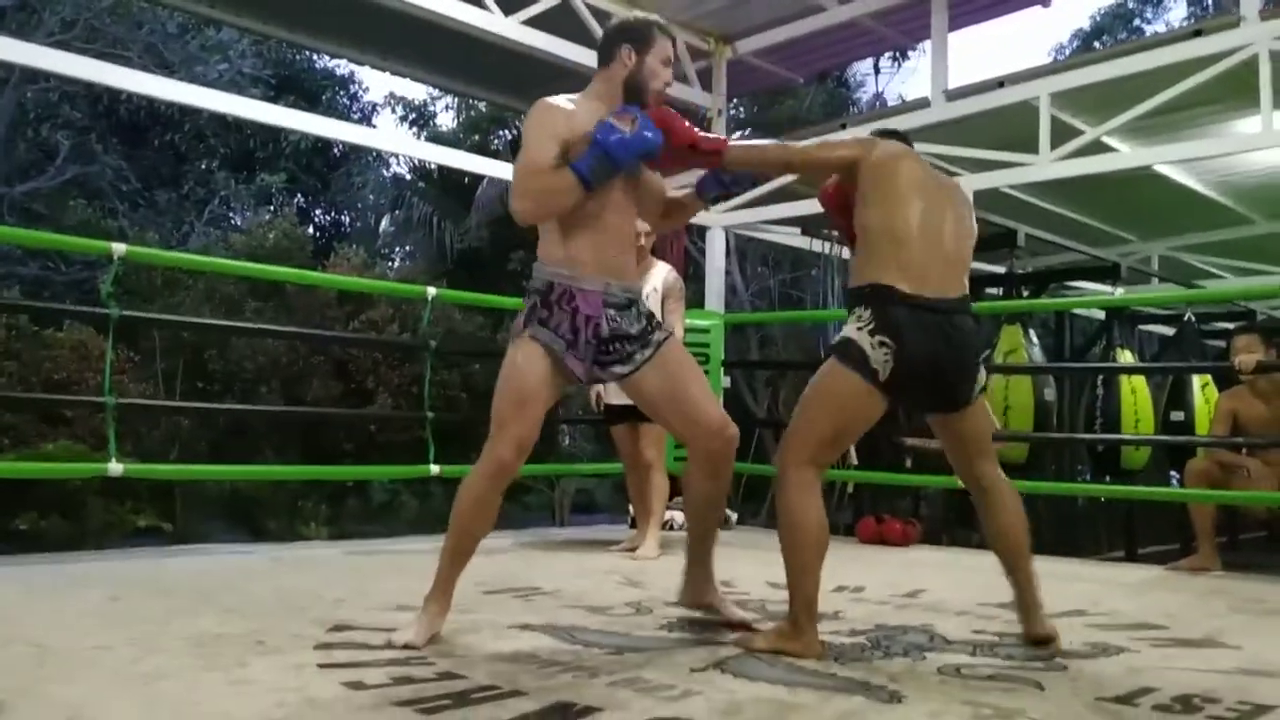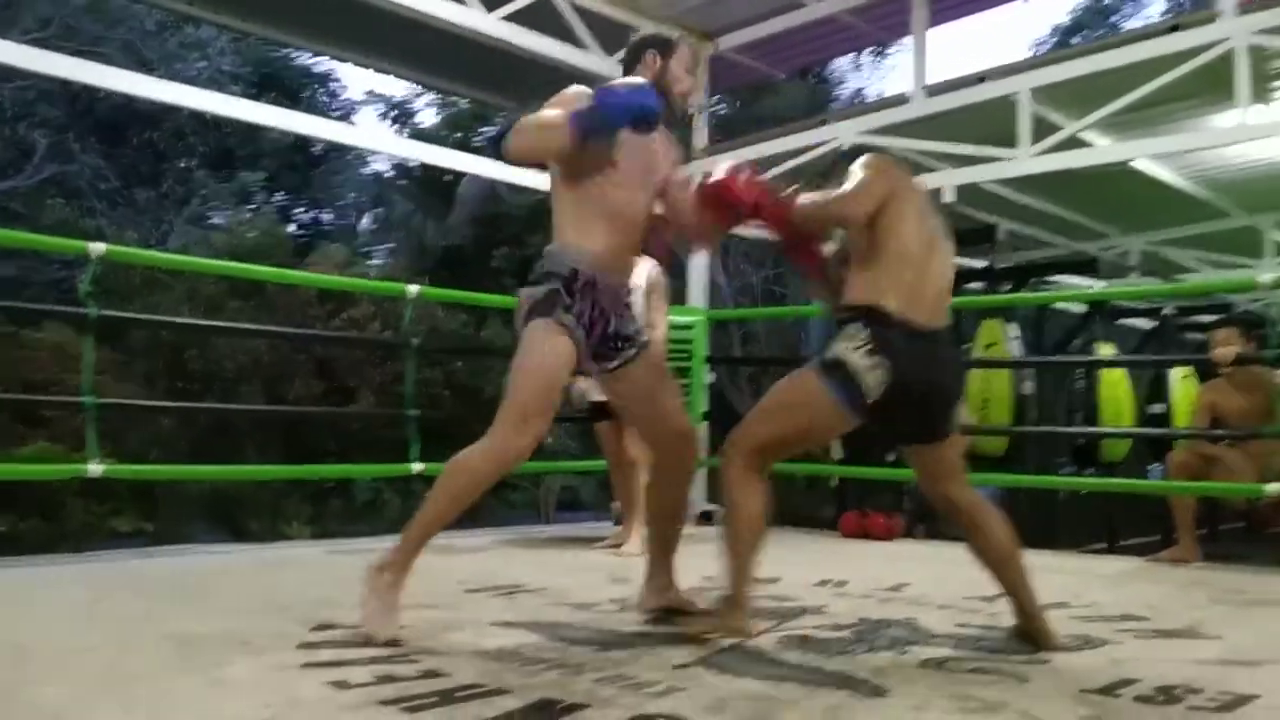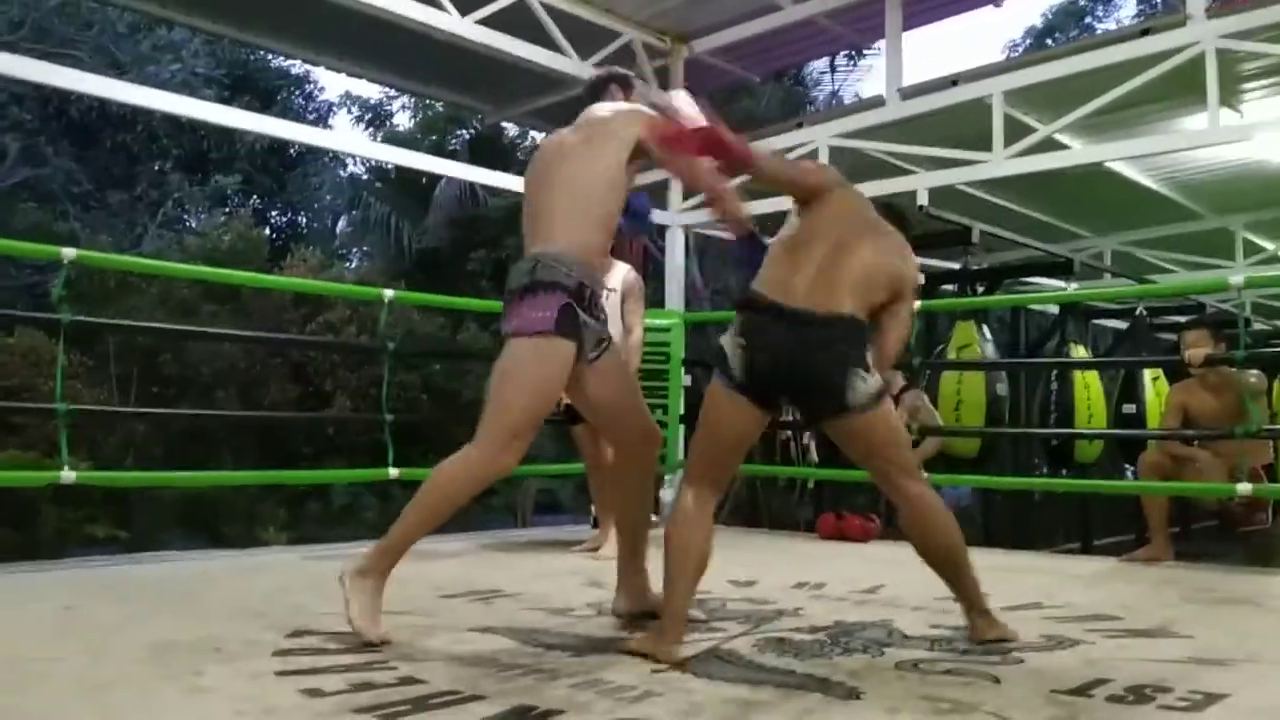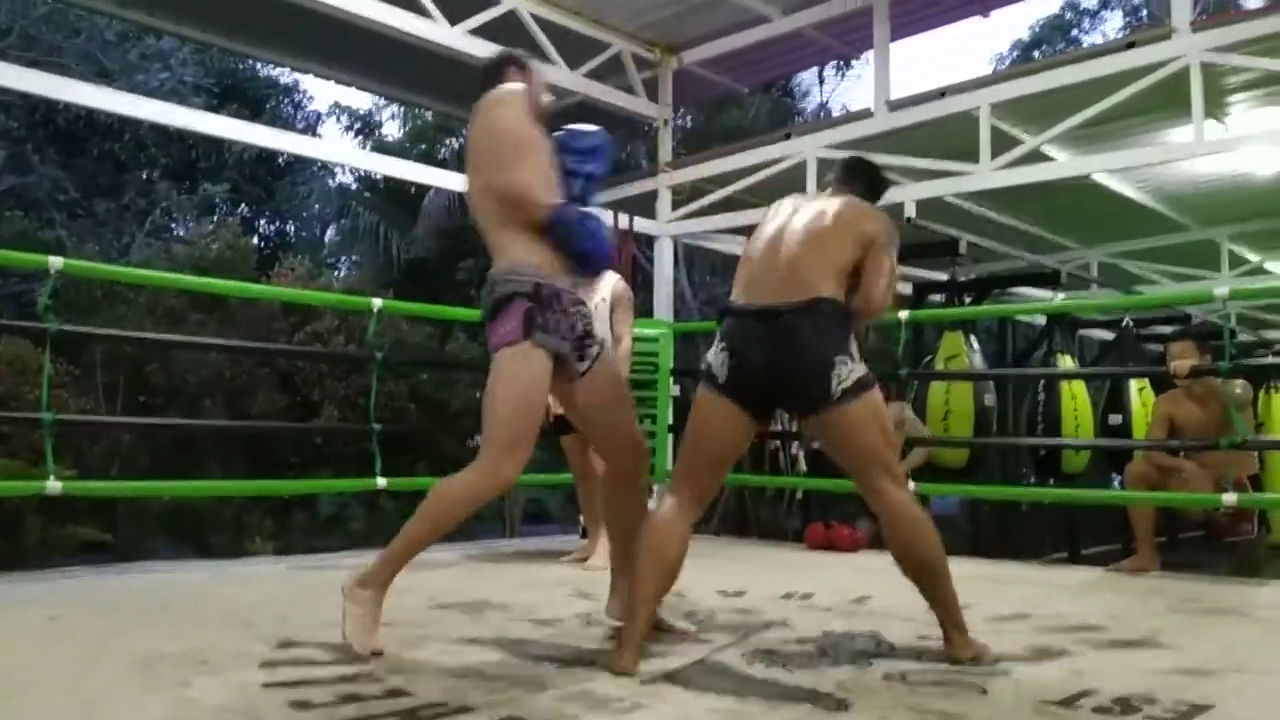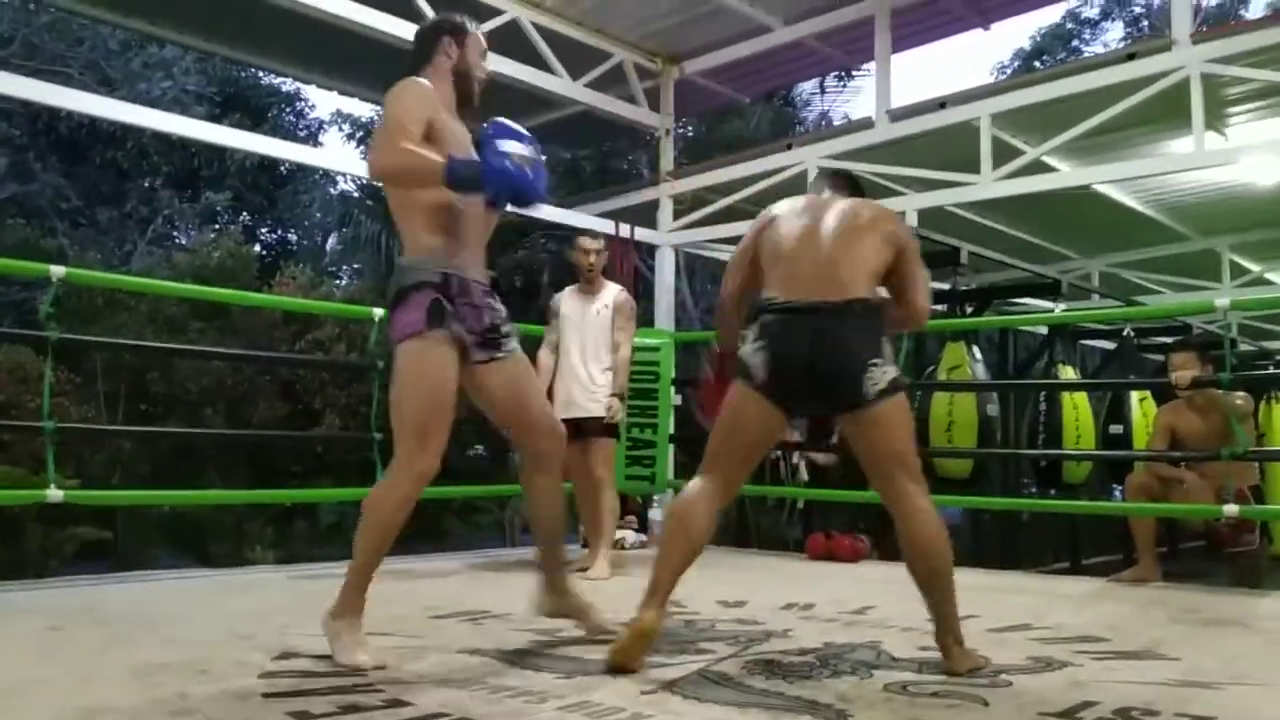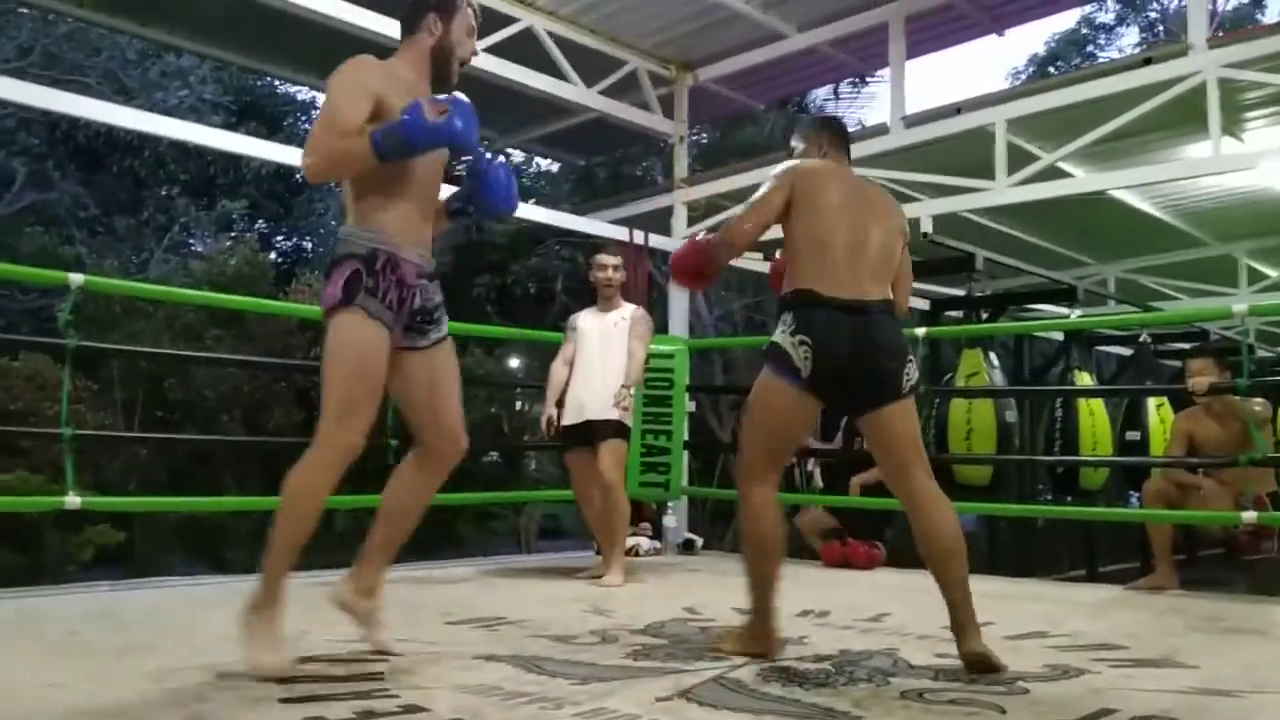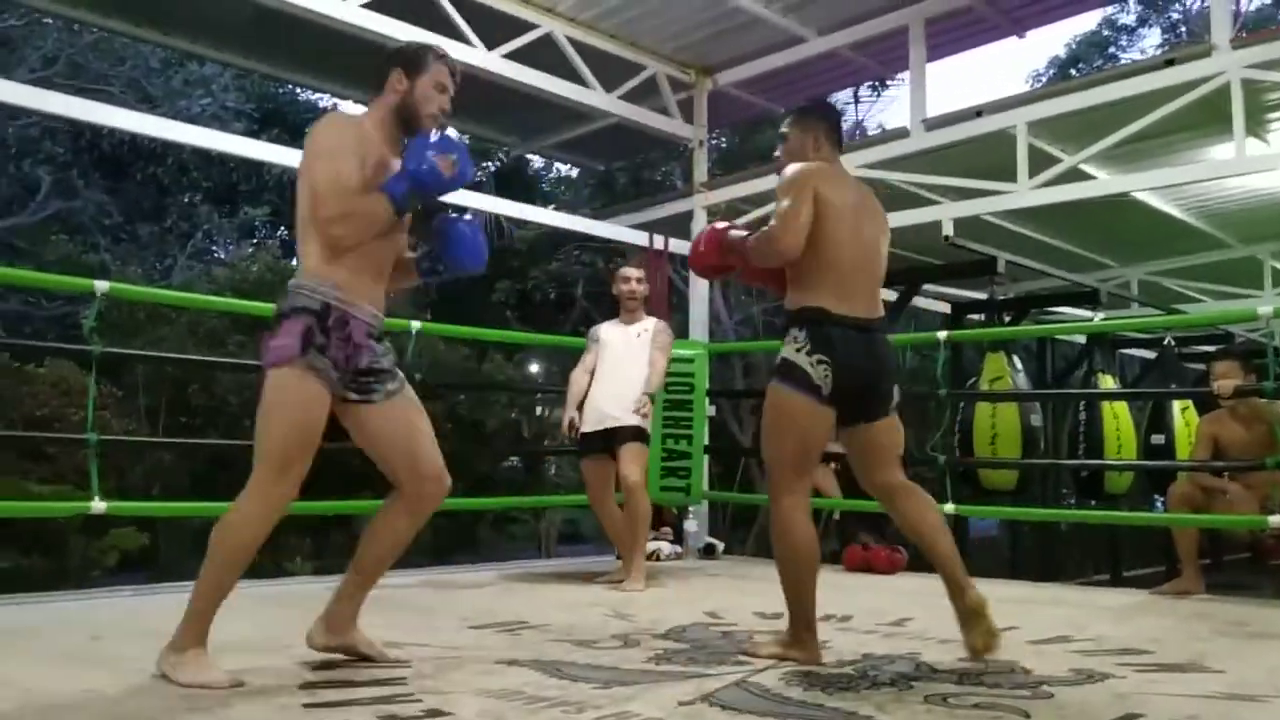
dt=0.2s
person 1, frame 1
left shoulder: (634, 127)
right shoulder: (555, 115)
left elbow: (665, 215)
right elbow: (525, 204)
left wrist: (709, 188)
right wrist: (598, 162)
left hip: (628, 313)
right hip: (559, 305)
left knee: (717, 437)
right knee: (503, 455)
left ankle: (699, 581)
right ankle: (437, 601)
person 1, frame 2
left shoulder: (659, 149)
right shoulder: (585, 102)
left elbow: (696, 230)
right elbow: (520, 142)
right wrist: (592, 119)
left hip: (615, 308)
right hip: (566, 290)
left knee: (679, 441)
right knee: (512, 441)
left ankle: (659, 583)
right ankle: (390, 571)
person 1, frame 3
left shoulder: (555, 147)
right shoulder: (624, 117)
right elbow: (701, 174)
left wrist: (616, 219)
left hip: (577, 303)
right hip: (556, 295)
left knee: (642, 442)
right knee: (496, 453)
left ankle: (632, 587)
right ankle: (371, 570)
person 1, frame 4
left shoulder: (525, 147)
right shoulder: (503, 101)
right elbow: (505, 180)
left wrist: (574, 198)
right wrist: (572, 224)
left hip: (564, 310)
right hip: (530, 303)
left knee: (629, 452)
right knee: (499, 467)
left ankle: (628, 593)
right ankle: (371, 584)
person 1, frame 5
left shoulder: (453, 125)
right shoulder: (415, 93)
right elbow: (384, 160)
left wrist: (500, 181)
right wrist: (476, 174)
left hip: (477, 301)
right hip: (432, 293)
left knee: (546, 442)
right knee: (417, 465)
left ankle: (556, 586)
right ankle: (346, 611)
person 1, frame 6
left shoulder: (432, 108)
right shoulder: (368, 75)
right elbow: (320, 158)
left wrist: (468, 199)
right wrist: (406, 138)
left hip: (418, 286)
right hip: (368, 273)
left knee: (445, 444)
right knee: (341, 441)
left ankle: (361, 584)
right ankle: (266, 602)
person 1, frame 7
left shoulder: (399, 161)
right shoulder: (340, 132)
right elbow: (340, 232)
left wrist: (435, 255)
right wrist: (414, 186)
left hip: (367, 344)
right hip: (316, 327)
left knee: (429, 484)
right knee: (272, 492)
left ankle: (338, 621)
right ankle: (185, 643)
person 2, frame 1
left shoulder: (872, 153)
right shoulder: (956, 197)
left elbow: (789, 156)
left wrist: (700, 144)
left hip: (887, 326)
right hip: (957, 331)
left knee: (796, 464)
right knee: (983, 473)
left ankle: (800, 628)
right ankle: (1031, 612)
person 2, frame 2
left shoulder: (878, 171)
right shoulder: (933, 228)
left elbow: (846, 209)
left wrist: (769, 203)
right wrist: (804, 249)
left hip: (874, 349)
right hip: (936, 361)
left knee: (742, 458)
right knee: (954, 495)
left ankle: (735, 607)
right ankle: (1032, 619)
person 2, frame 3
left shoulder: (830, 189)
right shoulder: (903, 264)
left elbow: (784, 172)
right elbow: (884, 356)
left hip: (763, 341)
right hip: (835, 348)
left knee: (700, 487)
right knee: (907, 484)
left ankle: (668, 631)
right ankle: (980, 616)
person 2, frame 4
left shoulder: (785, 207)
right shoulder: (873, 223)
right elbow: (873, 304)
left hip: (741, 338)
right hip: (815, 337)
left knee: (683, 497)
right knee: (889, 490)
left ankle: (629, 641)
right ankle: (956, 636)
person 2, frame 5
left shoulder: (776, 213)
right shoulder: (888, 222)
left elbow: (730, 296)
right elbow: (916, 312)
left wrist: (721, 360)
left hip: (778, 337)
right hip: (853, 341)
left knee: (712, 481)
right knee: (909, 494)
left ankle: (649, 614)
right ankle: (953, 645)
person 2, frame 6
left shoulder: (796, 173)
right shoulder: (889, 207)
left elbow: (742, 231)
left wrist: (701, 256)
left hip: (810, 331)
right hip: (879, 335)
left knee: (757, 477)
right knee: (917, 485)
left ankle: (761, 625)
right ankle: (968, 632)
person 2, frame 7
left shoulder: (804, 177)
right shoulder: (871, 205)
left elbow: (784, 246)
left wrist: (731, 246)
right wrist: (764, 271)
left hip: (816, 343)
right hip: (873, 347)
left knee: (787, 491)
right knee: (891, 483)
left ankle: (801, 637)
right ankle: (965, 597)
person 3, frame 1
left shoulder: (667, 277)
left elbow: (676, 333)
right wrist: (596, 377)
right hip: (616, 386)
left knee: (651, 460)
right knee: (631, 462)
left ankle: (653, 534)
right ankle: (640, 529)
person 3, frame 2
left shoulder: (650, 272)
left elbow: (658, 327)
right wrist: (580, 374)
right hip: (600, 383)
left knee: (635, 457)
right knee: (614, 460)
left ankle: (637, 533)
right ankle: (625, 527)
person 3, frame 3
left shoulder: (627, 278)
left elbow: (635, 332)
left wrist: (629, 378)
left knee: (612, 459)
right knee: (592, 462)
left ankle: (615, 535)
right ankle: (603, 530)
person 3, frame 4
left shoulder: (616, 287)
left elbow: (623, 341)
left knee: (601, 471)
right knee: (581, 473)
left ankle: (604, 546)
right ankle: (591, 540)
person 3, frame 5
left shoulder: (618, 297)
right shoulder: (560, 300)
left elbow: (623, 349)
right elbow: (549, 350)
left wrist: (618, 394)
right wrist: (539, 395)
left hip: (600, 402)
right hip: (565, 404)
left knee: (601, 477)
right knee: (579, 480)
left ankle: (603, 555)
right ankle: (592, 549)
person 3, frame 6
left shoulder: (635, 315)
right shoulder: (577, 320)
left elbow: (637, 355)
right elbow: (563, 362)
left wrist: (628, 388)
right wrist: (550, 403)
left hip: (610, 410)
right hip: (575, 412)
left knee: (610, 479)
right knee: (584, 489)
left ankle: (617, 563)
right ankle: (607, 557)
person 3, frame 7
left shoulder: (658, 329)
right shoulder: (599, 331)
left elbow: (658, 366)
right elbow: (583, 370)
left wrist: (648, 395)
right wrist: (571, 408)
left hip: (630, 415)
right hip: (594, 419)
left knee: (632, 481)
right knee: (599, 496)
left ankle: (638, 567)
right ankle: (628, 562)
person 4, frame 1
right shoulder: (1230, 400)
right elbow: (1212, 448)
right wrist: (1246, 462)
right hip: (1257, 479)
right knee: (1197, 467)
right ankle: (1207, 553)
person 4, frame 2
right shoulder: (1210, 392)
right elbow: (1192, 440)
left wrist: (1242, 363)
right wrist: (1225, 454)
right hip: (1239, 472)
right knee: (1178, 458)
right ankle: (1187, 545)
person 4, frame 3
left shoulder: (1249, 379)
right shoulder: (1181, 393)
left elbow: (1255, 388)
right elbow: (1164, 440)
left wrist: (1212, 364)
right wrist: (1198, 454)
left hip: (1252, 473)
right hip: (1211, 472)
right knee: (1150, 459)
right ankle: (1160, 544)
person 4, frame 4
left shoulder: (1235, 390)
right shoulder: (1166, 403)
left elbow: (1239, 399)
right elbow: (1150, 451)
left wrist: (1199, 375)
right wrist: (1184, 465)
left hip: (1240, 485)
right hip: (1197, 481)
right knee: (1136, 469)
right ankle: (1146, 554)
person 4, frame 5
left shoulder: (1237, 401)
right shoulder: (1168, 414)
left elbow: (1240, 410)
right elbow: (1151, 461)
left wrist: (1200, 386)
right wrist: (1185, 477)
left hip: (1241, 495)
right hip: (1199, 493)
right knee: (1137, 480)
right ankle: (1148, 565)
person 4, frame 6
left shoulder: (1256, 408)
right shoulder: (1185, 421)
left elbow: (1259, 416)
right elbow: (1169, 468)
left wrist: (1217, 392)
right wrist: (1202, 483)
left hip: (1258, 501)
right hip: (1216, 498)
right knee: (1154, 487)
right ankle: (1165, 572)
person 4, frame 7
right shoulder: (1211, 424)
right elbow: (1194, 471)
left wrist: (1241, 394)
right wrist: (1228, 487)
right hip: (1239, 501)
right knee: (1180, 491)
right ankle: (1191, 577)
